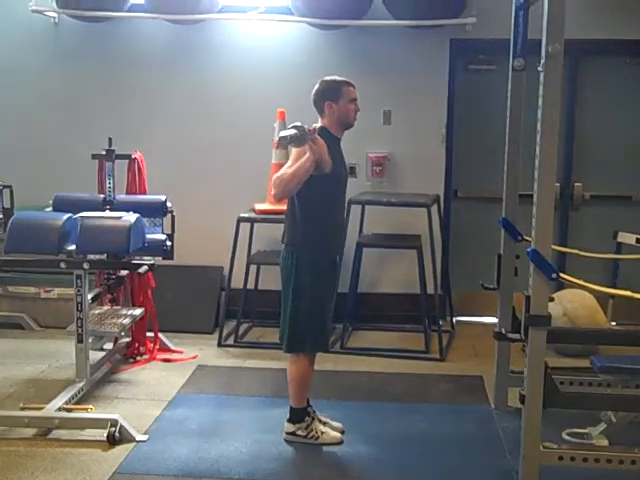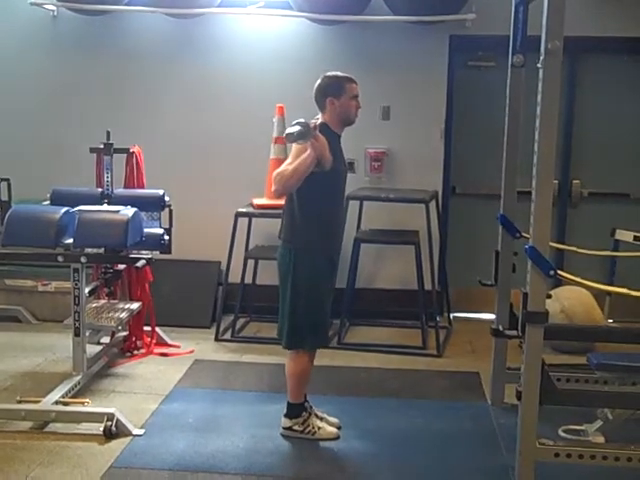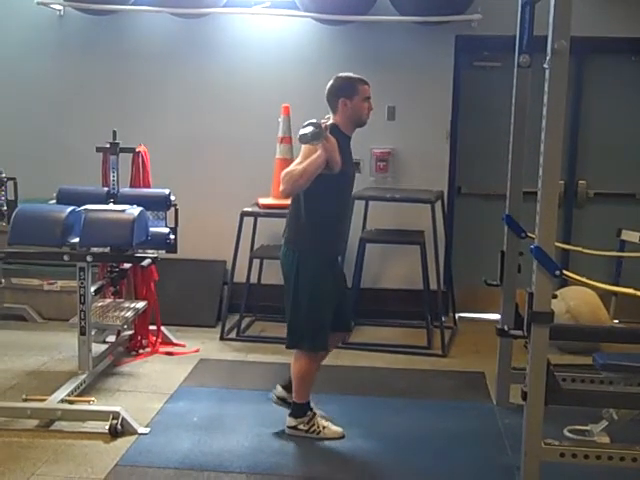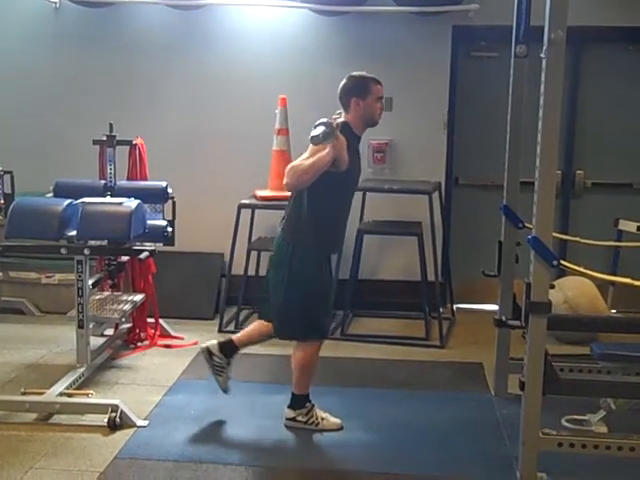
dt=0.5s
person 1, frame 1
left shoulder: (333, 144)
right shoulder: (316, 143)
right elbow: (279, 189)
right wrist: (310, 156)
left hip: (321, 254)
right hip: (305, 256)
left knee: (312, 340)
right knee: (303, 343)
left ankle: (304, 411)
right ankle: (297, 422)
person 1, frame 2
left shoulder: (331, 140)
right shoulder: (317, 140)
right elbow: (280, 186)
right wrist: (312, 153)
left hip: (318, 251)
right hip: (303, 253)
left knee: (311, 336)
right knee: (302, 339)
left ankle: (301, 406)
right ankle: (294, 417)
person 1, frame 3
left shoulder: (341, 140)
right shoulder: (325, 141)
right elbow: (288, 186)
right wrist: (322, 153)
left hip: (322, 252)
right hip: (306, 253)
left knee: (335, 329)
right knee: (310, 338)
left ankle: (292, 388)
right ankle: (300, 416)
person 1, frame 4
left shoulder: (348, 139)
right shoulder: (336, 140)
right elbow: (292, 179)
right wrist: (329, 153)
left hip: (307, 245)
right hip: (303, 247)
left knee: (285, 320)
right knee: (311, 331)
left ankle: (223, 350)
right ankle: (299, 409)
